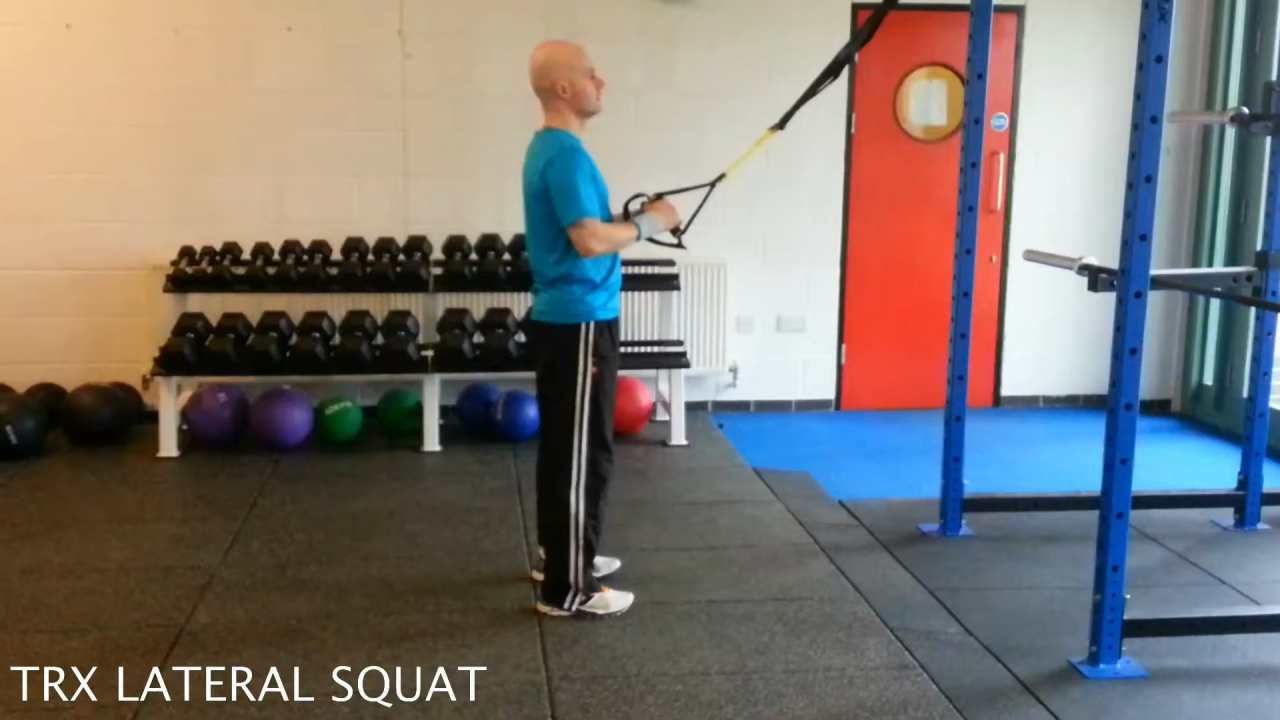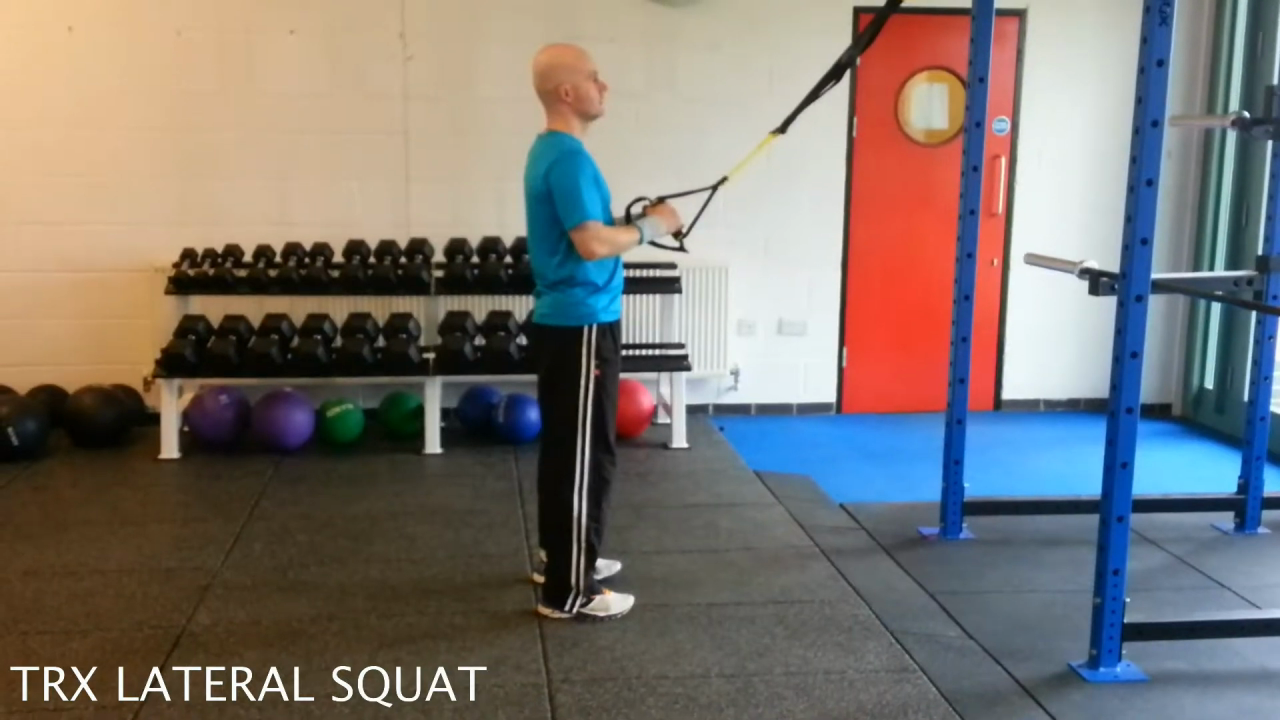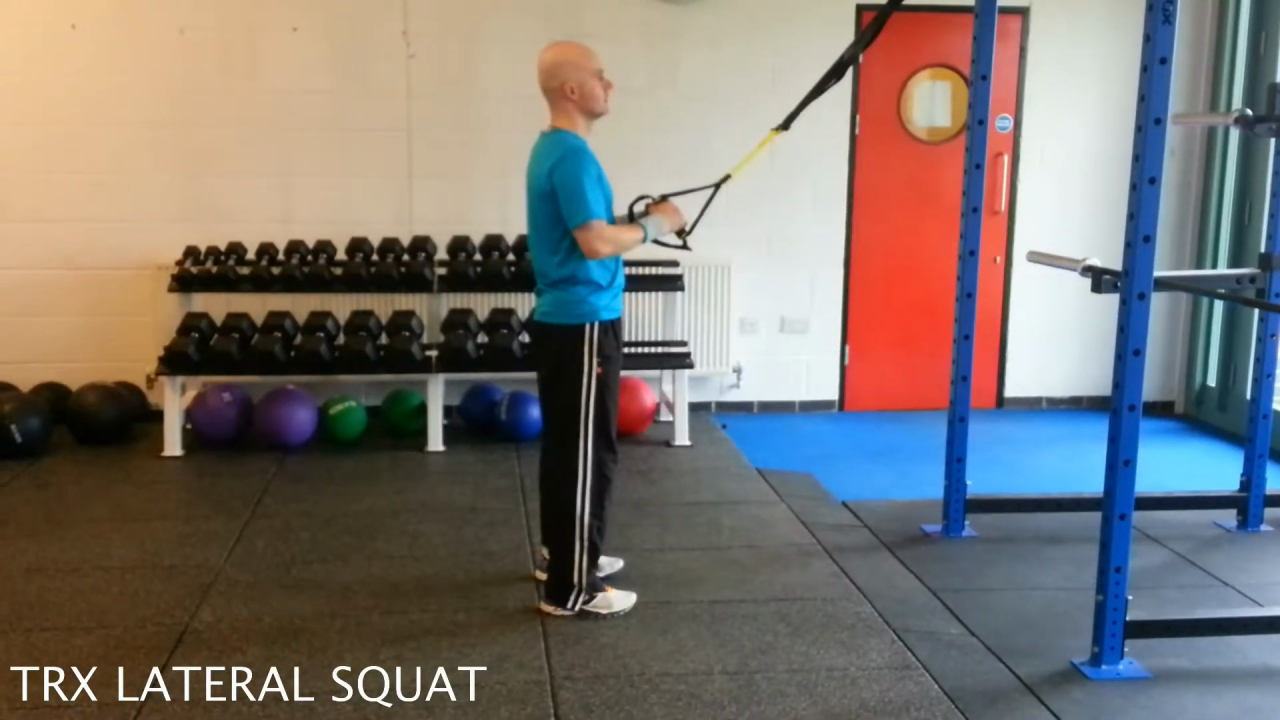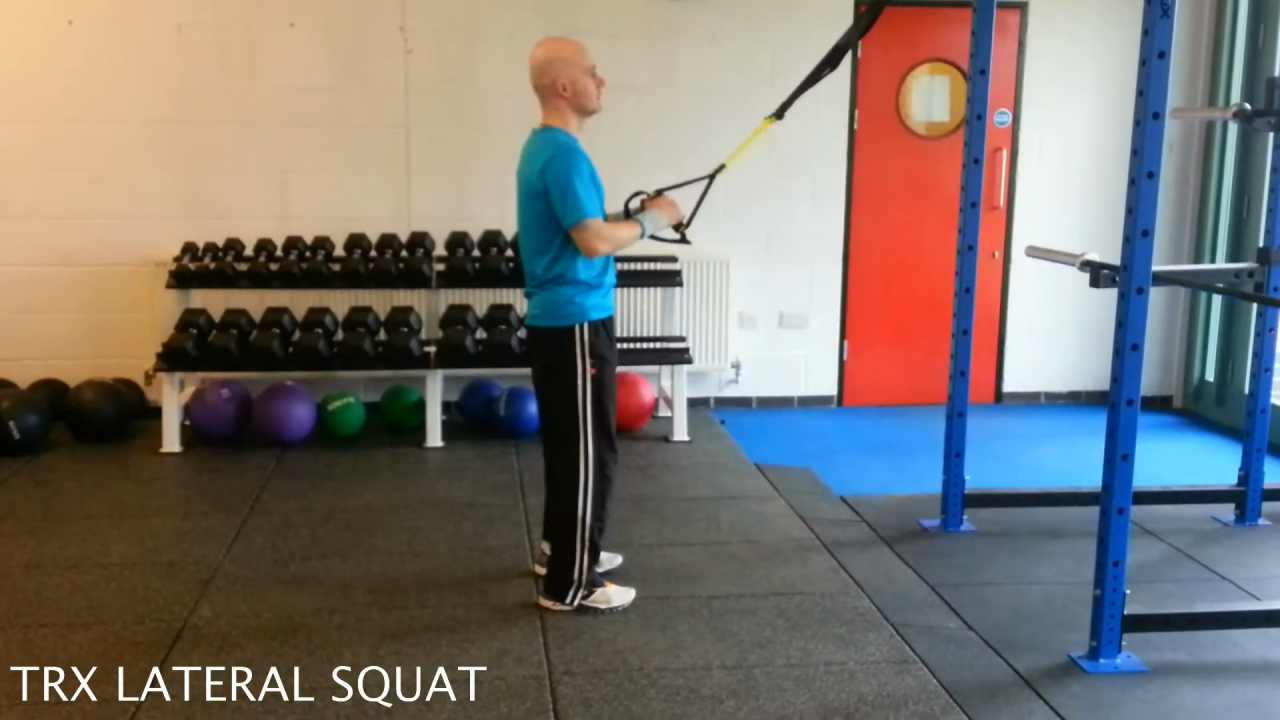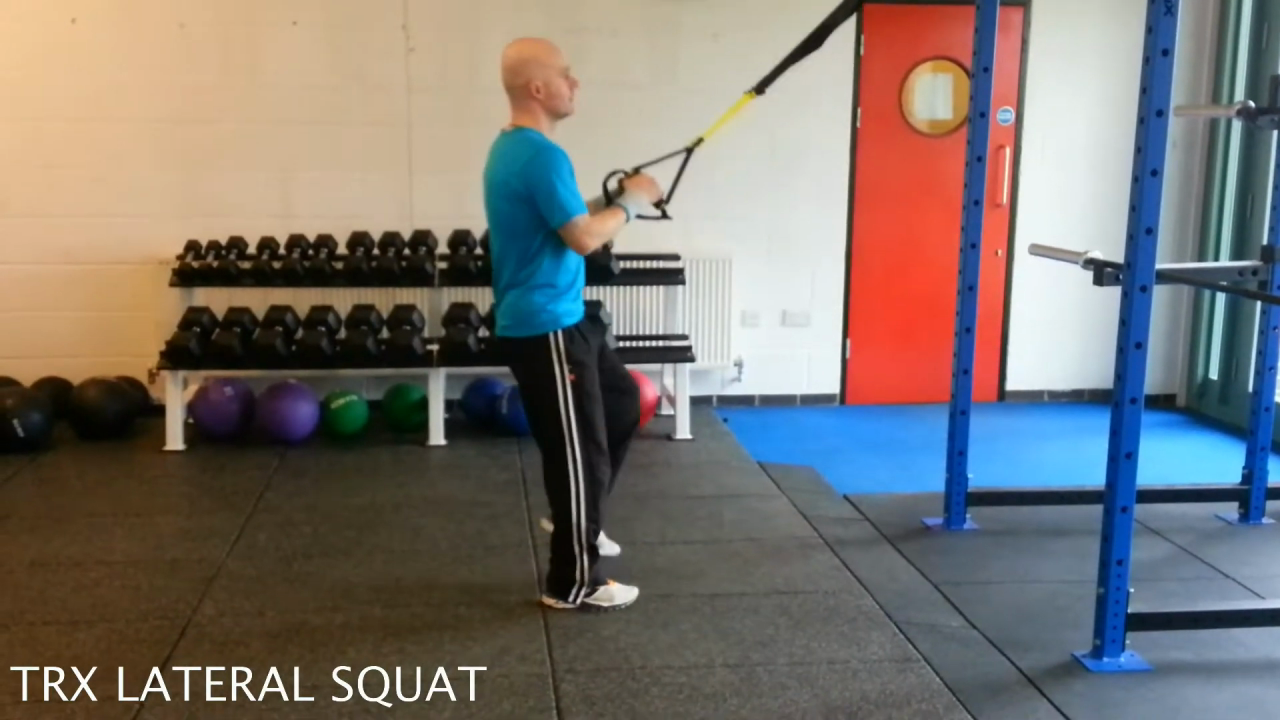
dt=0.5s
person 1, frame 1
left shoulder: (551, 148)
right shoulder: (564, 154)
right elbow: (589, 240)
left wrist: (630, 219)
right wrist: (648, 223)
left hip: (566, 318)
right hip: (578, 324)
left knee: (563, 448)
right knee: (582, 455)
left ankle: (559, 556)
right ankle: (567, 587)
person 1, frame 2
left shoulder: (551, 150)
right shoulder: (568, 157)
right elbow: (591, 244)
left wrist: (634, 222)
right wrist: (650, 226)
left hip: (564, 320)
right hip: (580, 326)
left knee: (565, 450)
right knee: (585, 457)
left ankle: (559, 556)
right ankle: (567, 589)
person 1, frame 3
left shoulder: (553, 148)
right shoulder: (572, 156)
right elbow: (595, 242)
left wrist: (634, 219)
right wrist: (653, 225)
left hip: (563, 318)
right hip: (582, 324)
left knee: (566, 447)
right knee: (588, 455)
left ankle: (562, 554)
right ankle: (570, 587)
person 1, frame 4
left shoulder: (544, 147)
right shoulder: (563, 154)
right elbow: (593, 241)
left wrist: (632, 216)
right wrist: (650, 220)
left hip: (558, 319)
right hip: (574, 324)
left knee: (569, 445)
right knee: (590, 453)
left ankle: (560, 549)
right ankle: (570, 584)
person 1, frame 5
left shoulder: (510, 148)
right shoulder: (540, 155)
right elbow: (584, 238)
left wrist: (613, 198)
right wrist: (633, 201)
left hip: (547, 317)
right hip: (546, 329)
left knee: (624, 405)
right knee: (583, 452)
left ankle: (576, 522)
right ankle: (574, 584)
